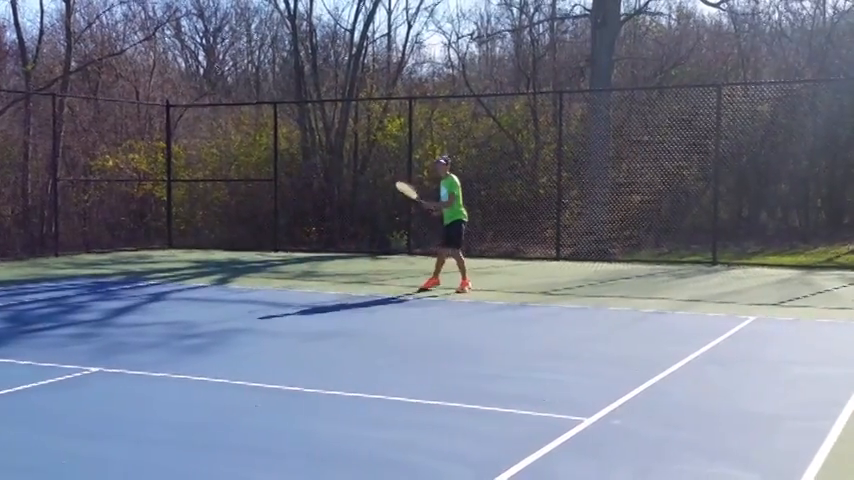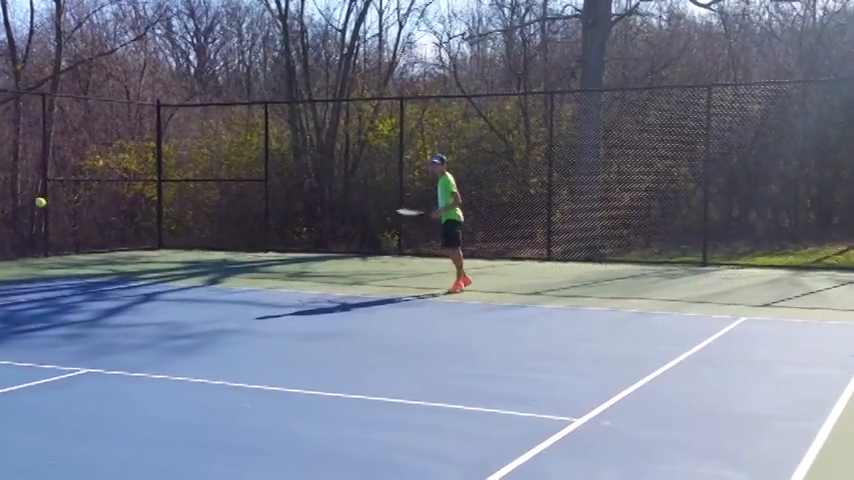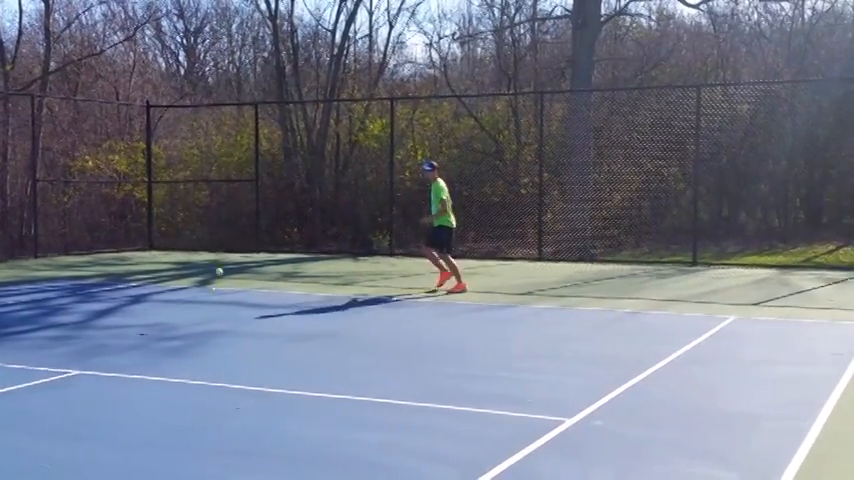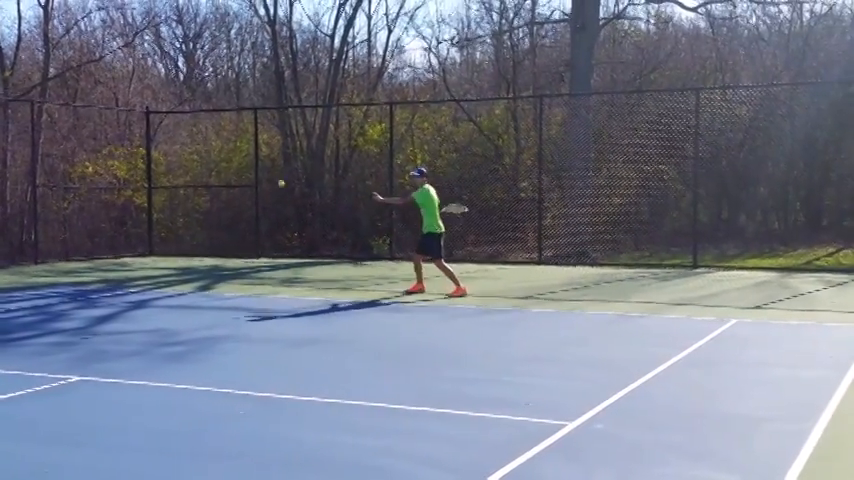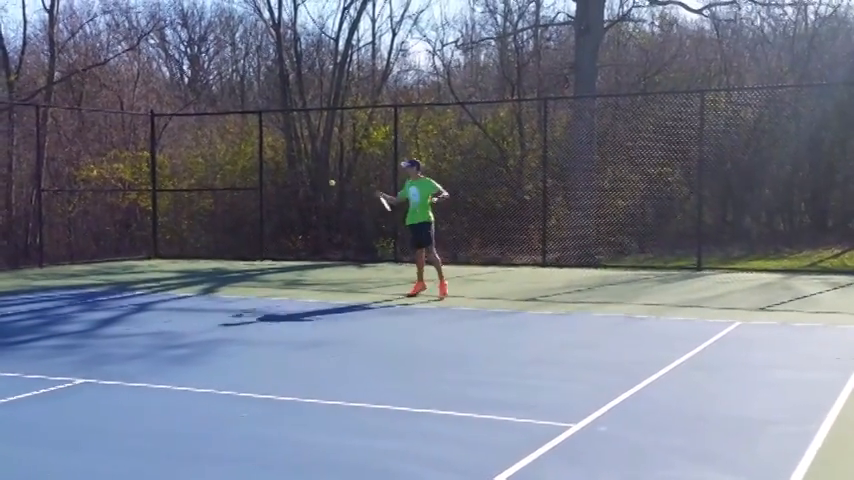
dt=0.3s
person 1, frame 1
left shoulder: (453, 181)
right shoulder: (443, 181)
left elbow: (449, 203)
left wrist: (431, 204)
right wrist: (436, 208)
left hip: (458, 219)
right hip: (448, 220)
left knee: (455, 252)
right knee: (442, 251)
left ankle: (465, 282)
right ankle: (435, 278)
person 1, frame 2
left shoulder: (447, 179)
right shoulder: (442, 179)
left elbow: (457, 201)
left wrist: (441, 210)
right wrist: (439, 211)
left hip: (452, 219)
right hip: (447, 219)
left knee: (454, 250)
right knee: (451, 251)
left ankle: (460, 280)
right ankle: (463, 278)
person 1, frame 3
left shoulder: (438, 186)
right shoulder: (435, 185)
left elbow: (444, 209)
left wrist: (430, 218)
right wrist: (432, 219)
left hip: (444, 224)
right hip: (439, 224)
left ankle: (461, 284)
right ankle: (445, 272)
person 1, frame 4
left shoulder: (423, 190)
right shoulder: (427, 189)
left elbow: (403, 200)
left wrist: (382, 200)
left hip: (433, 231)
right hip: (428, 231)
left knee: (438, 261)
right knee: (417, 257)
left ankle: (459, 288)
right ankle: (420, 284)
person 1, frame 5
left shoulder: (427, 182)
right shoulder: (408, 184)
left elbow: (445, 194)
right elbow: (397, 200)
left wrist: (438, 198)
right wrist: (384, 196)
left hip: (425, 221)
right hip: (413, 222)
left knee: (430, 252)
right knee: (419, 254)
left ankle: (442, 281)
right ankle: (420, 283)
